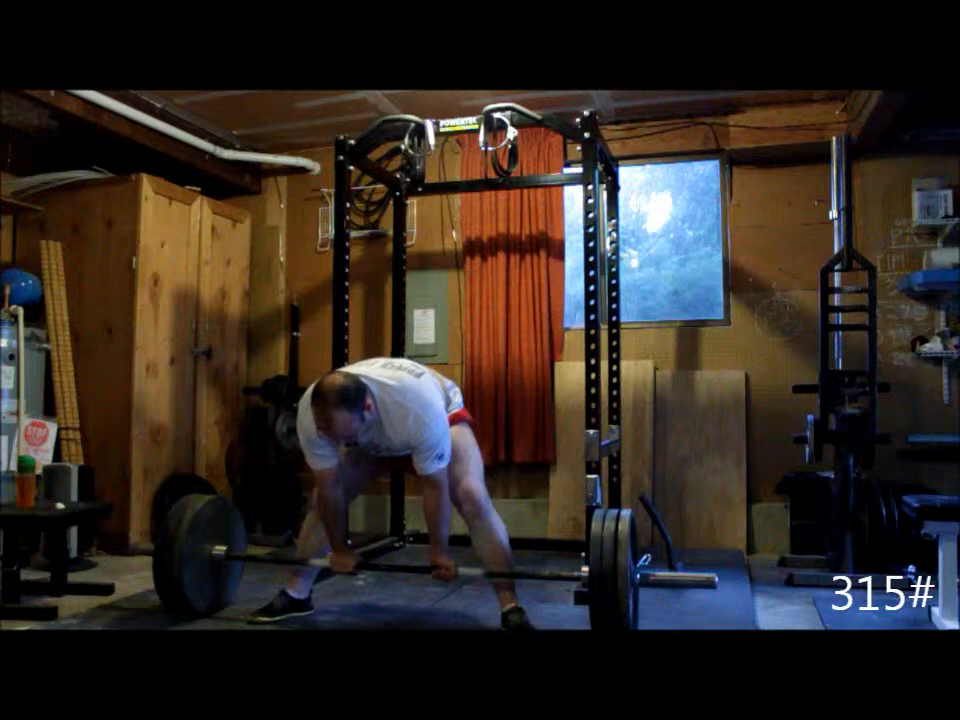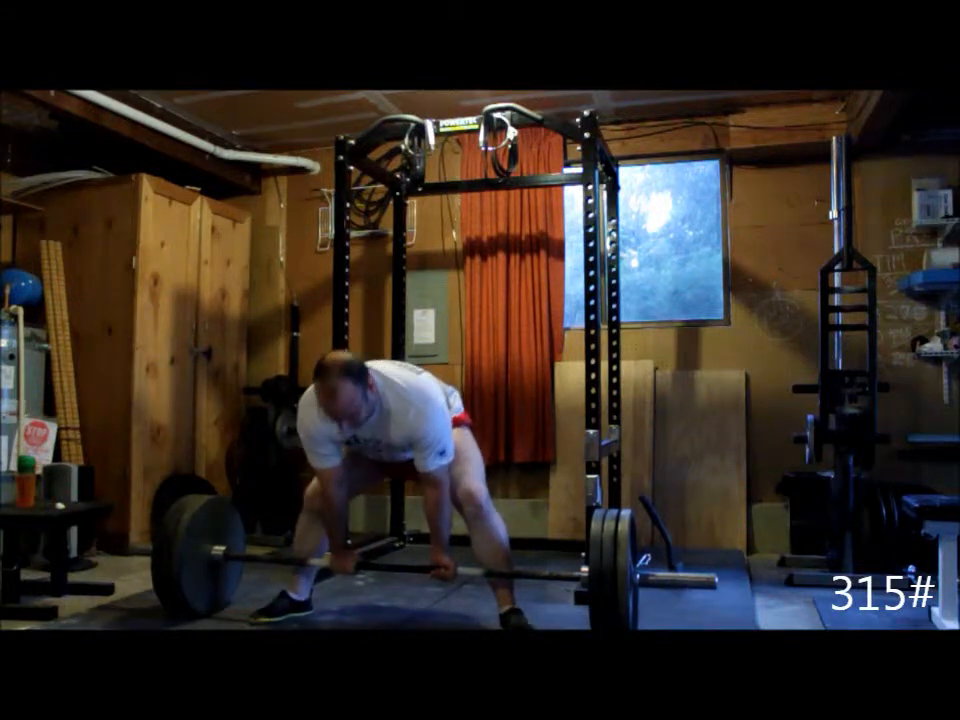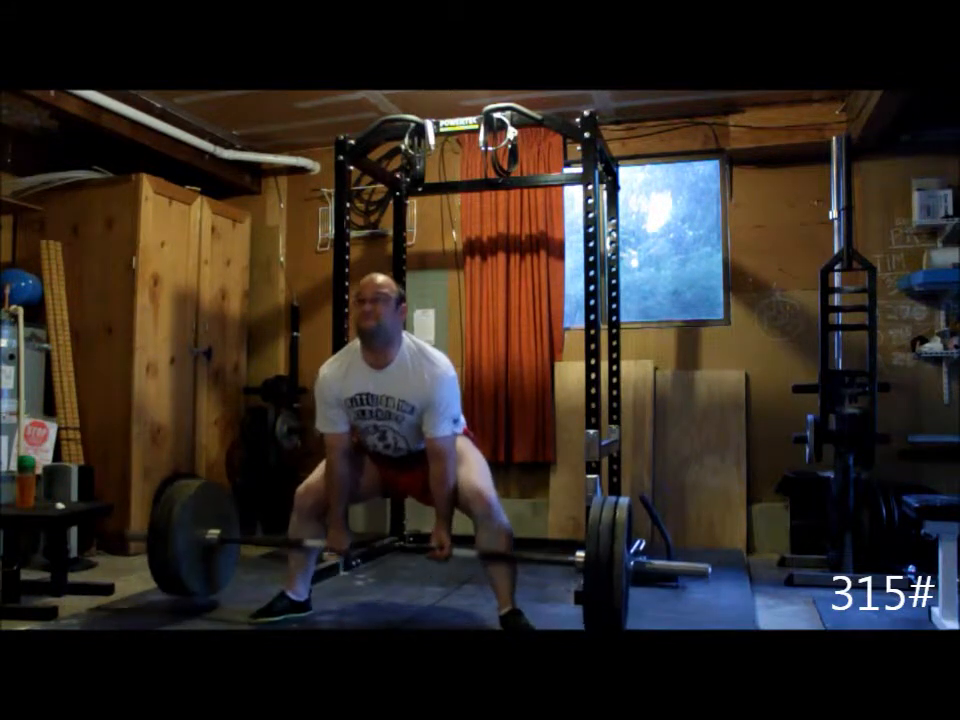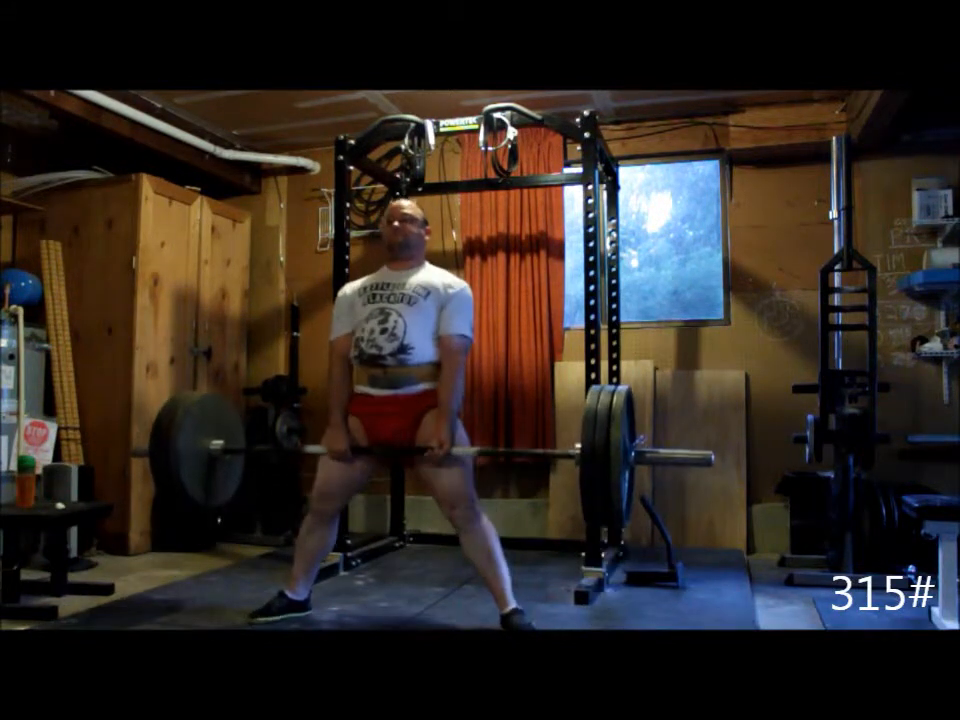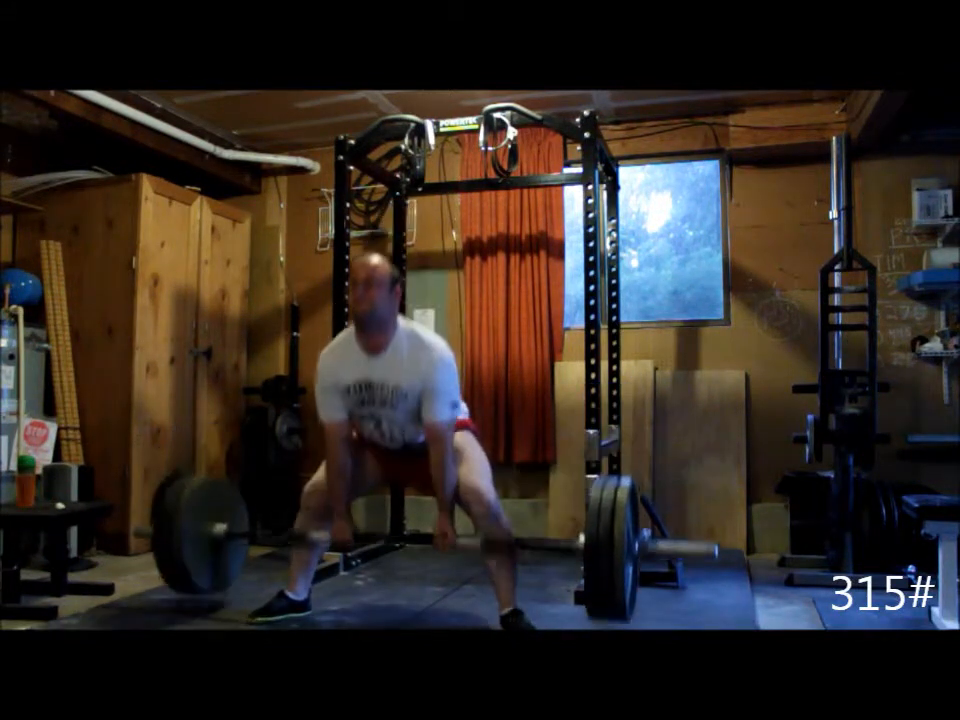
dt=1s
person 1, frame 1
left shoulder: (421, 410)
right shoulder: (311, 412)
left elbow: (434, 486)
right elbow: (329, 487)
left wrist: (439, 551)
right wrist: (339, 549)
left hip: (443, 413)
left knee: (473, 498)
right knee: (320, 498)
left ankle: (511, 608)
right ankle: (296, 594)
person 1, frame 2
left shoulder: (422, 404)
right shoulder: (310, 411)
left elbow: (435, 484)
right elbow: (332, 485)
left wrist: (439, 550)
right wrist: (339, 550)
left hip: (442, 420)
left knee: (474, 499)
right knee: (316, 498)
left ankle: (509, 609)
right ankle: (297, 594)
person 1, frame 3
left shoulder: (434, 371)
right shoulder: (333, 375)
left elbow: (440, 456)
right elbow: (339, 454)
left wrist: (442, 526)
right wrist: (337, 524)
left hip: (441, 445)
right hip: (374, 452)
left knee: (483, 501)
right knee: (306, 499)
left ankle: (509, 612)
right ankle: (295, 596)
person 1, frame 4
left shoulder: (449, 287)
right shoulder: (354, 291)
left elbow: (454, 358)
right elbow: (340, 360)
left wrist: (445, 423)
right wrist: (337, 425)
left hip: (423, 403)
right hip: (364, 405)
left knee: (463, 509)
right knee: (322, 503)
left ankle: (510, 609)
right ankle: (295, 595)
person 1, frame 5
left shoulder: (430, 354)
right shoulder: (332, 359)
left elbow: (439, 440)
right elbow: (338, 441)
left wrist: (444, 514)
right wrist: (340, 514)
left hip: (442, 436)
right hip: (375, 445)
left knee: (483, 502)
right knee: (315, 497)
left ankle: (510, 613)
right ankle: (295, 596)
